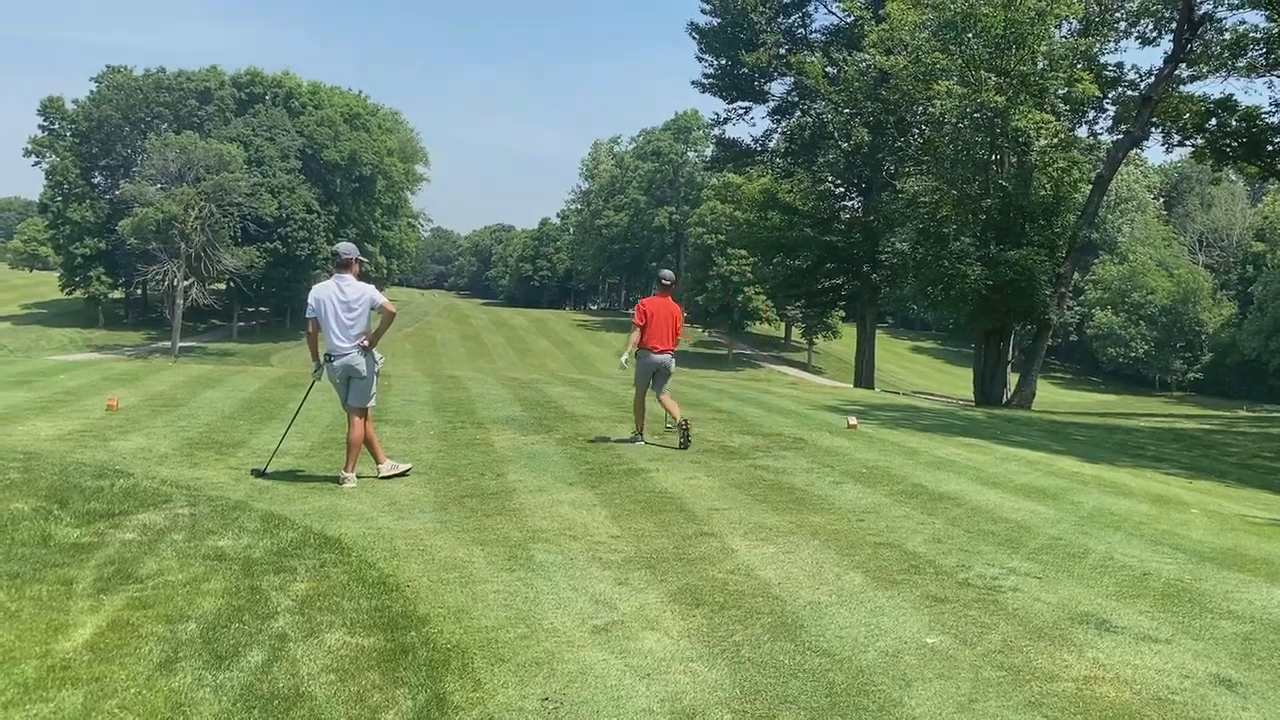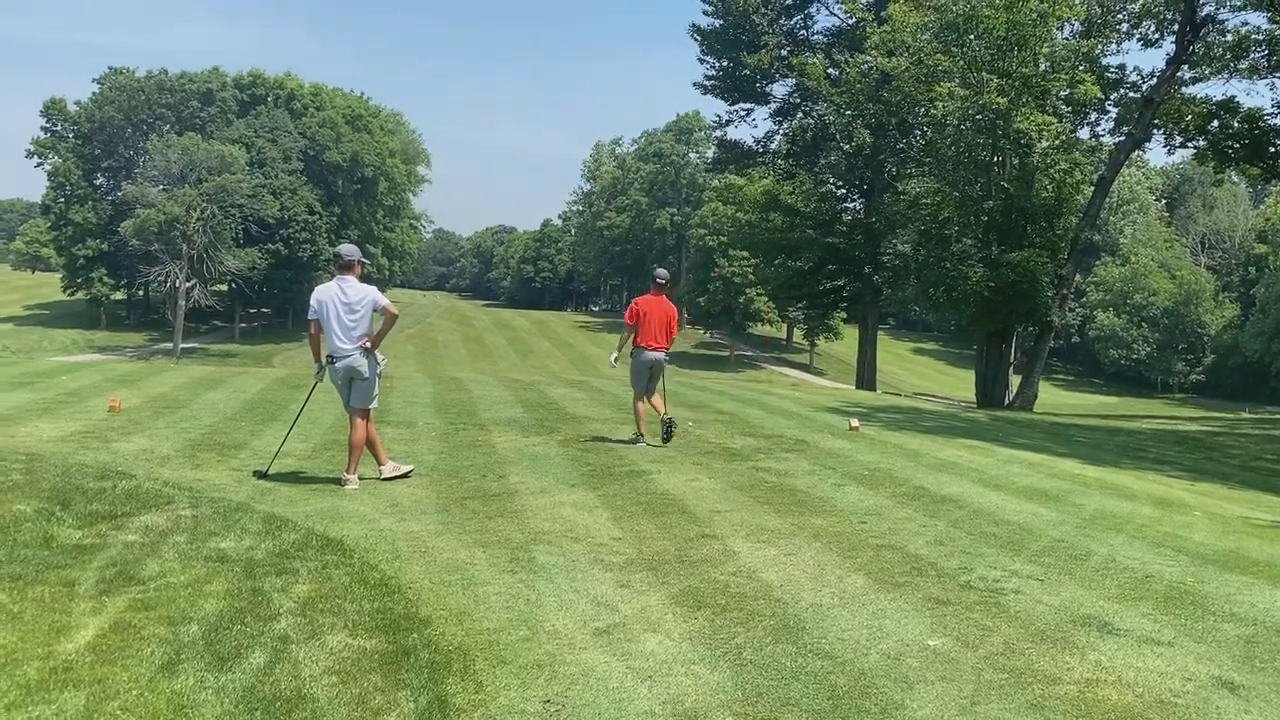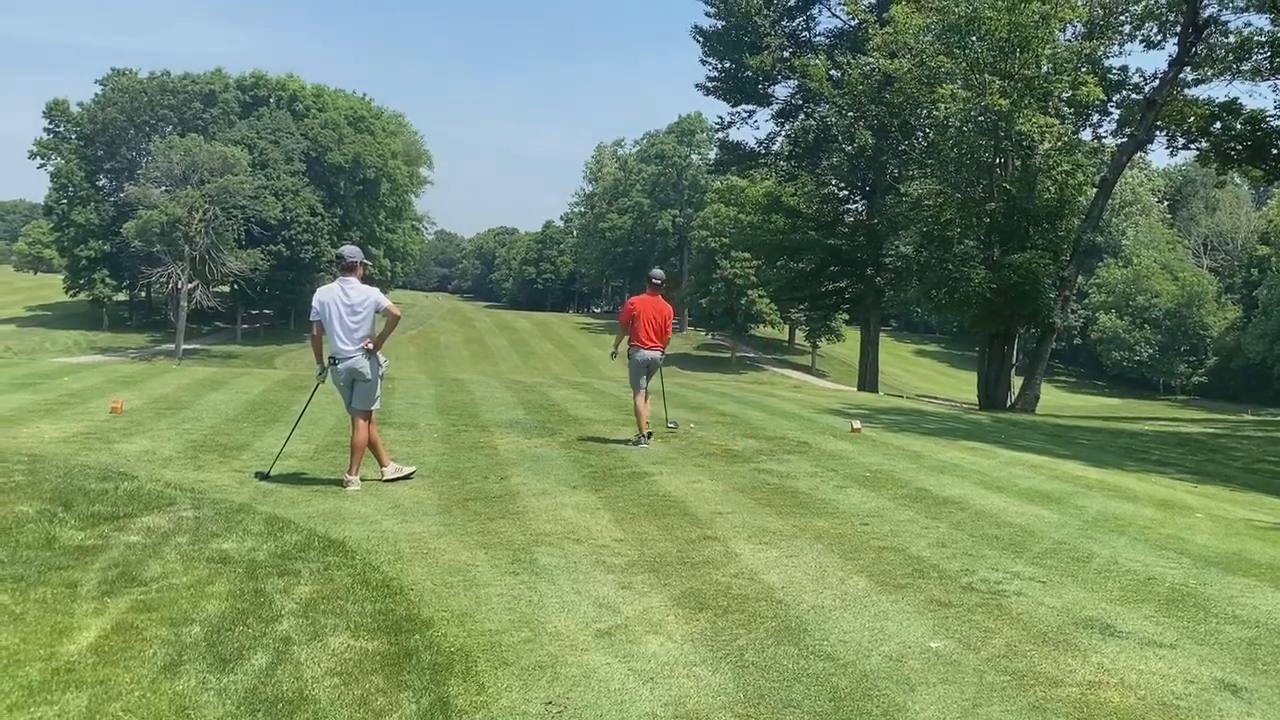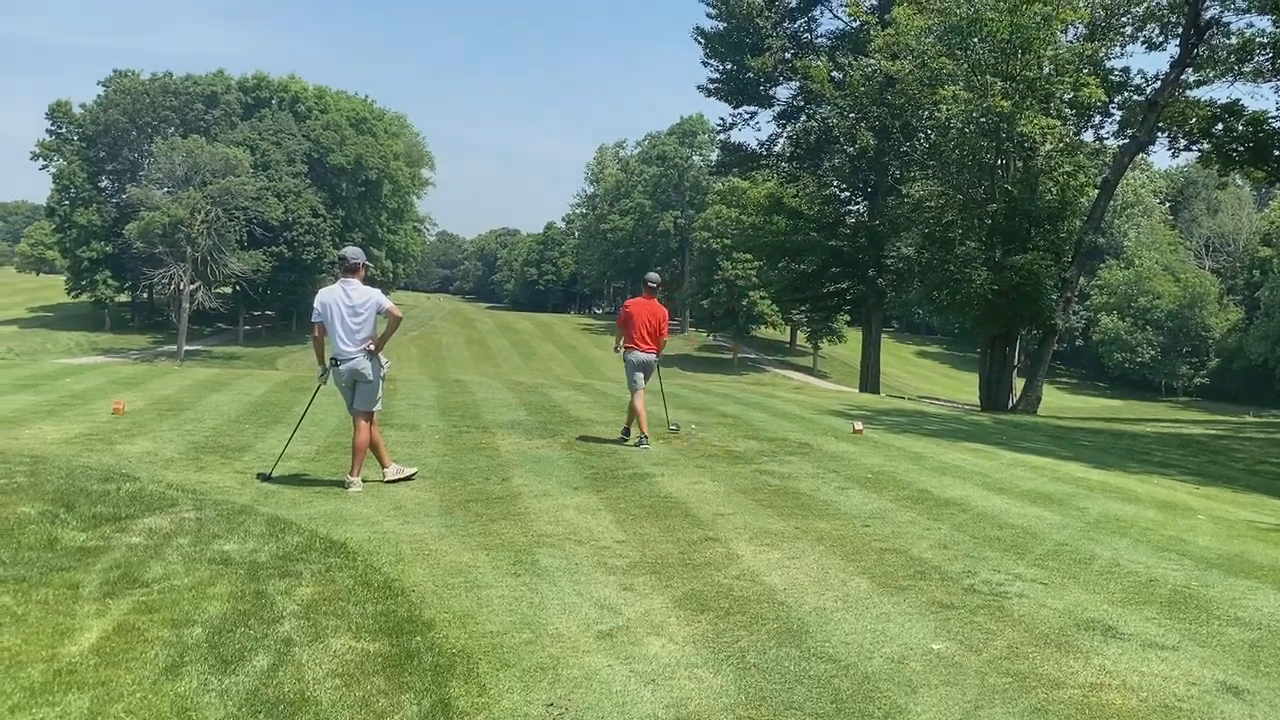
dt=0.1s
person 1, frame 1
left shoulder: (318, 291)
right shoulder: (364, 290)
left elbow: (311, 330)
right elbow: (390, 311)
left wrist: (316, 361)
right wrist: (375, 338)
left hip: (334, 361)
right hip: (361, 357)
left knee: (362, 414)
right knee: (358, 416)
left ankle: (383, 463)
right ankle: (348, 473)
person 1, frame 2
left shoulder: (320, 292)
right shoulder: (367, 291)
left elbow: (313, 332)
right elbow: (393, 313)
left wrist: (318, 363)
right wrist: (377, 340)
left hip: (336, 363)
right hip: (363, 359)
left knee: (364, 415)
right knee: (360, 418)
left ankle: (385, 465)
right ankle: (350, 475)
person 1, frame 3
left shoulder: (322, 294)
right shoulder: (369, 293)
left elbow: (315, 333)
right elbow: (395, 314)
left wrist: (320, 364)
right wrist: (379, 341)
left hip: (338, 364)
right hip: (365, 360)
left knee: (366, 417)
right knee: (362, 419)
left ankle: (387, 466)
right ankle: (352, 476)
person 1, frame 4
left shoulder: (324, 295)
right shoulder: (371, 294)
left elbow: (317, 335)
right elbow: (397, 315)
left wrist: (322, 366)
right wrist: (381, 343)
left hip: (340, 365)
right hip: (367, 362)
left knee: (368, 418)
right knee: (363, 420)
left ankle: (389, 468)
right ankle: (354, 477)
person 2, frame 1
left shoulder: (645, 304)
right shoulder: (677, 309)
left elbow: (636, 331)
right elbow: (677, 337)
left wrist: (627, 353)
left hip: (647, 354)
right hip: (667, 356)
left knee: (640, 394)
right knee: (663, 395)
left ankle: (639, 434)
right ankle: (680, 421)
person 2, frame 2
left shoulder: (638, 302)
right shoulder: (671, 308)
left elbow: (628, 330)
right elbow: (672, 336)
left wrist: (617, 351)
left hip: (642, 353)
right hip: (661, 355)
left knee: (639, 394)
right knee: (652, 392)
left ankle: (641, 435)
right ankle: (665, 417)
person 2, frame 3
left shoulder: (633, 302)
right shoulder: (667, 308)
left elbow: (623, 328)
right elbow: (668, 335)
left wrist: (615, 347)
left hip: (638, 352)
right hip: (657, 354)
left knee: (639, 393)
right knee: (644, 390)
left ankle: (642, 436)
right ankle: (645, 426)
person 2, frame 4
left shoulder: (629, 305)
right shoulder: (662, 311)
left elbow: (620, 329)
right elbow: (664, 338)
left wrist: (617, 343)
left hip: (634, 354)
right hip: (651, 356)
left knee: (637, 395)
right knee: (636, 393)
left ankle: (644, 436)
right ankle: (627, 429)
